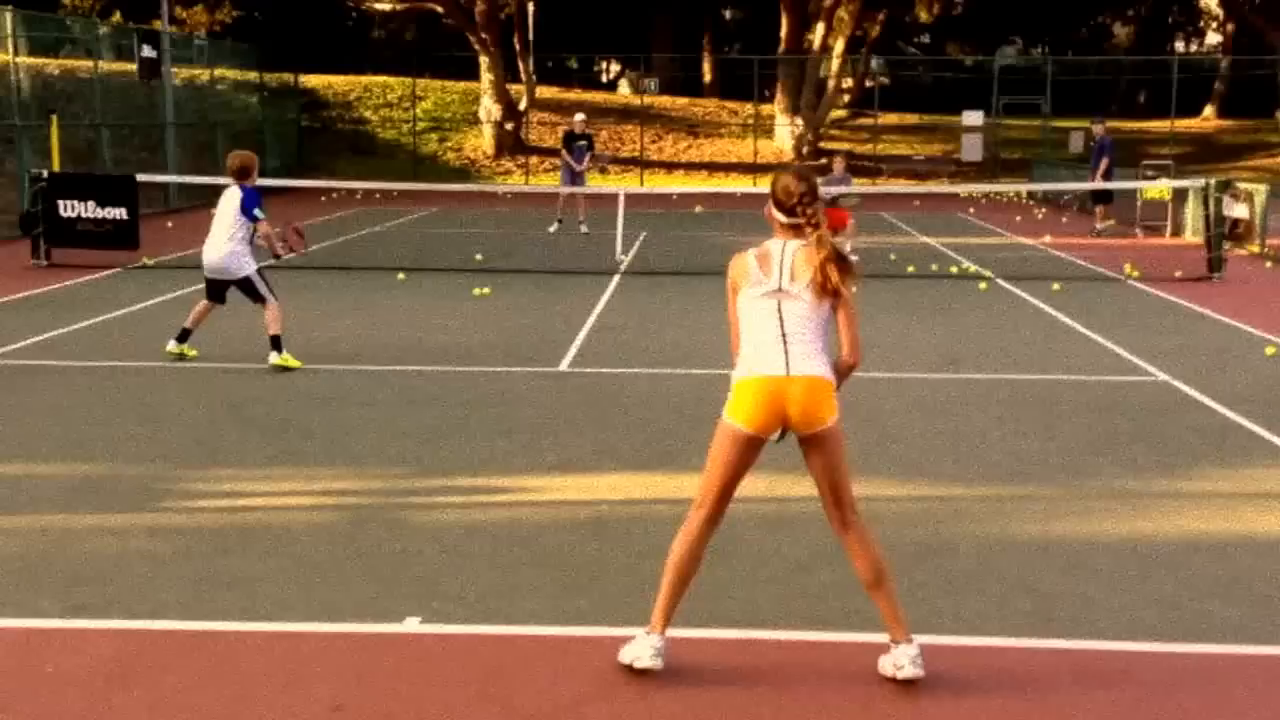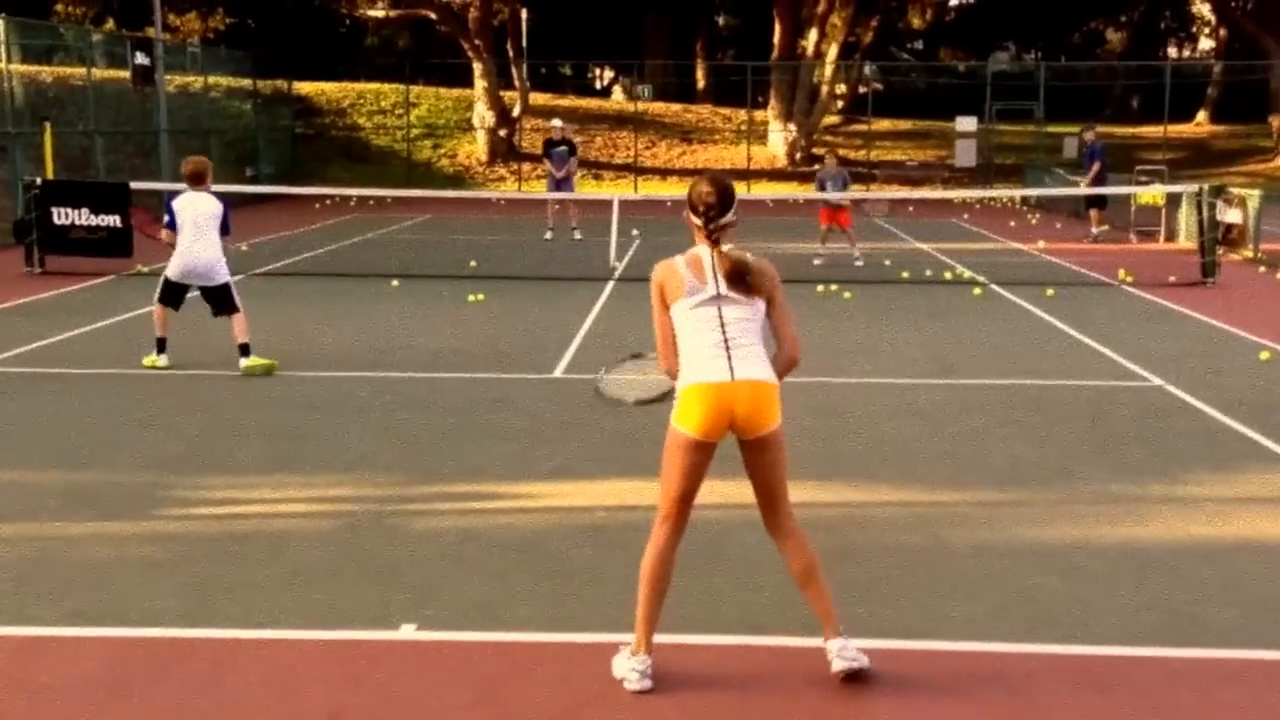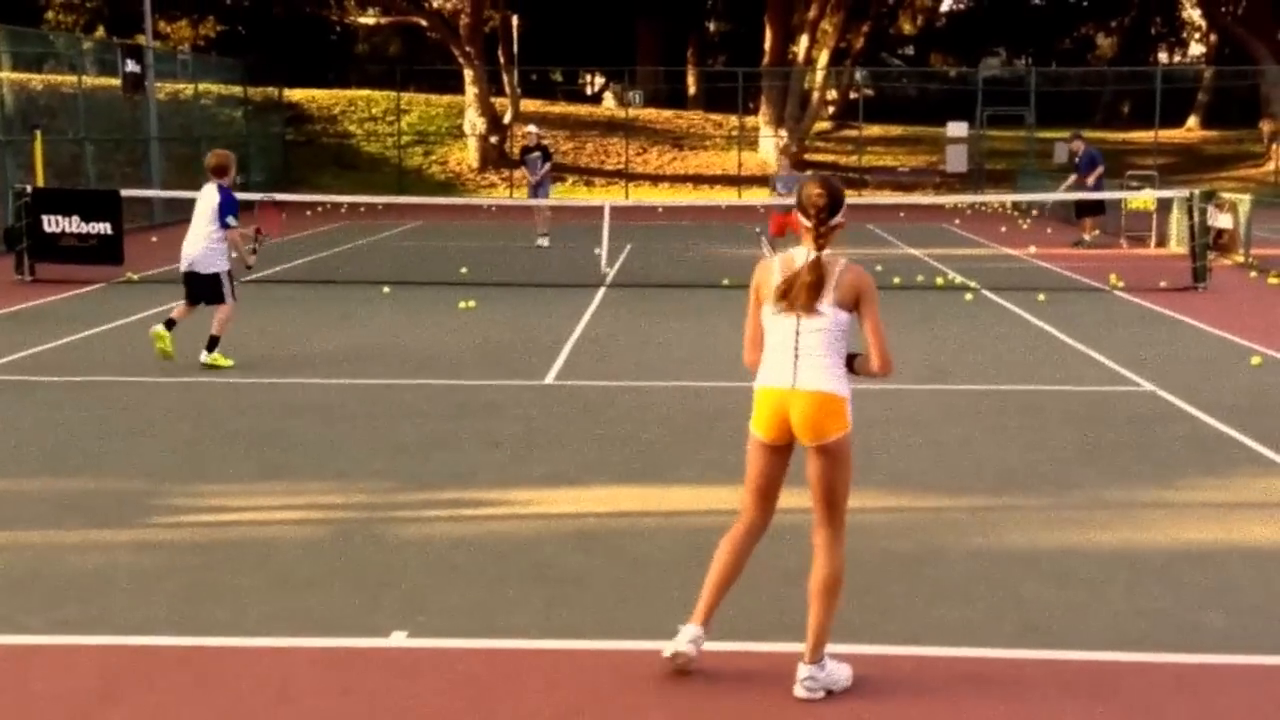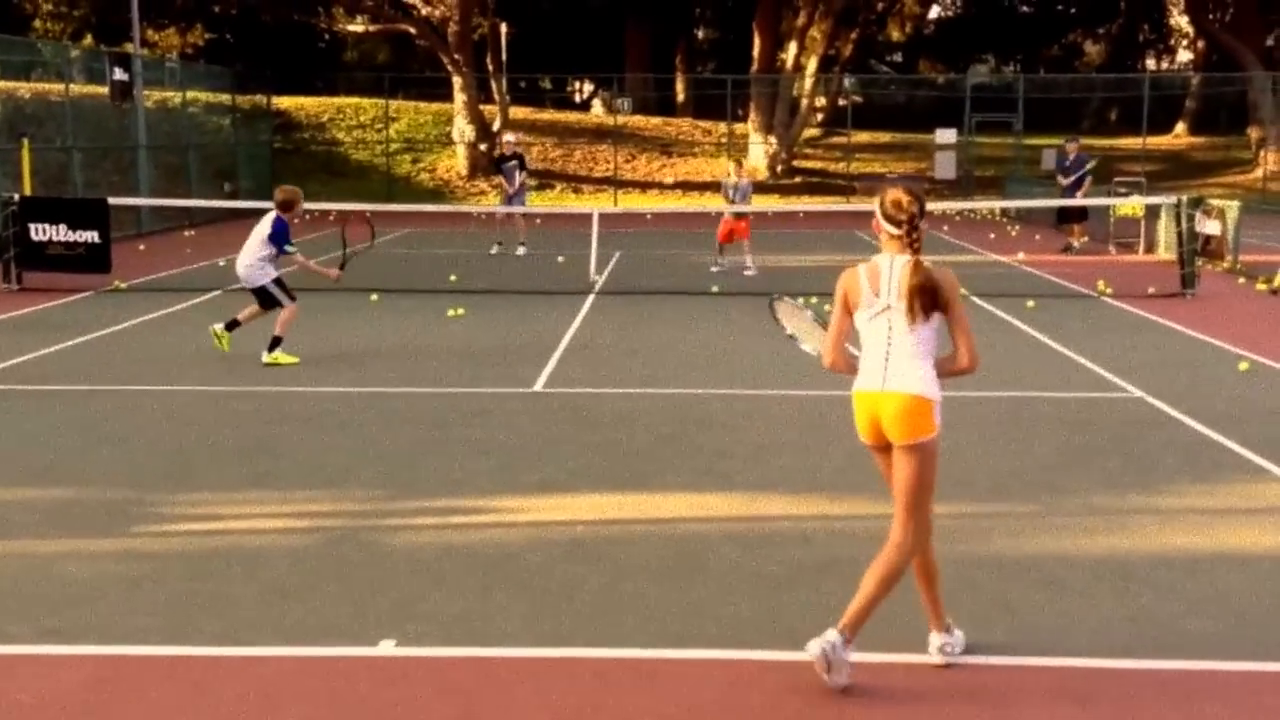
dt=0.5s
person 1, frame 1
left shoulder: (740, 265)
right shoulder: (828, 265)
right elbow: (850, 357)
left hip: (753, 392)
right hip: (813, 390)
left knee: (705, 515)
right knee: (847, 522)
left ankle: (653, 638)
right ankle: (901, 646)
person 1, frame 2
left shoulder: (666, 273)
right shoulder: (761, 271)
left elbow: (669, 363)
right elbow: (791, 354)
left hip: (700, 396)
right hip: (759, 394)
left knee: (667, 526)
right knee: (782, 524)
left ankle: (639, 657)
right ankle: (836, 642)
person 1, frame 3
left shoulder: (765, 272)
right shoulder: (856, 278)
left elbow: (751, 357)
right elbow: (881, 364)
left hip: (770, 401)
right hip: (825, 405)
left knee: (751, 522)
right knee: (829, 534)
left ankle: (694, 628)
right ankle: (814, 665)
person 1, frame 4
left shoulder: (851, 279)
right shoulder: (939, 280)
left elbow: (832, 359)
right elbow: (966, 360)
left hip: (866, 404)
right hip: (914, 405)
left knee: (914, 519)
right knee: (907, 535)
left ankle: (941, 631)
right ankle: (837, 635)
person 2, frame 1
left shoulder: (227, 193)
right shoulder: (249, 194)
right elbow: (264, 229)
left wrist: (267, 242)
right wrist: (275, 246)
left hip: (210, 257)
right hip: (234, 259)
left knee: (210, 301)
right knee: (270, 303)
left ankle: (178, 343)
right ankle: (277, 354)
person 2, frame 2
left shoulder: (175, 203)
right shoulder: (217, 204)
left elbow: (168, 237)
right elbow: (222, 236)
left hip: (182, 263)
right hip: (213, 265)
left knee: (161, 305)
right knee: (236, 313)
left ankle: (160, 355)
right ankle: (246, 357)
person 2, frame 3
left shoulder: (205, 191)
right shoulder: (227, 197)
right elbow: (230, 234)
left wrist: (245, 232)
right wrist: (246, 257)
left hip: (189, 253)
right hip: (210, 256)
left knee: (191, 303)
right knee: (226, 305)
left ankle: (164, 328)
right ankle: (209, 352)
person 2, frame 4
left shoulder: (273, 216)
right shoulder: (280, 228)
right elbow: (298, 260)
right wrist: (327, 272)
left hip: (249, 266)
right hip: (255, 269)
left knee: (266, 305)
right knee: (290, 306)
left ankle: (224, 329)
right ankle: (272, 352)
